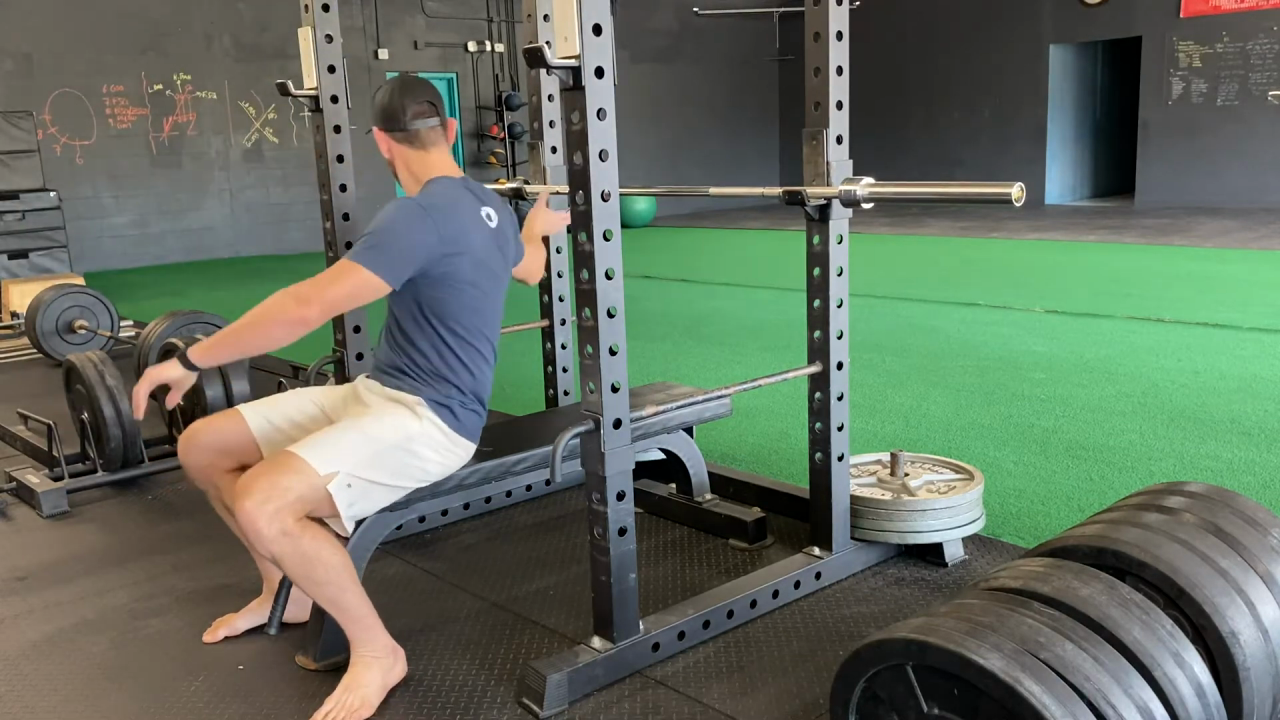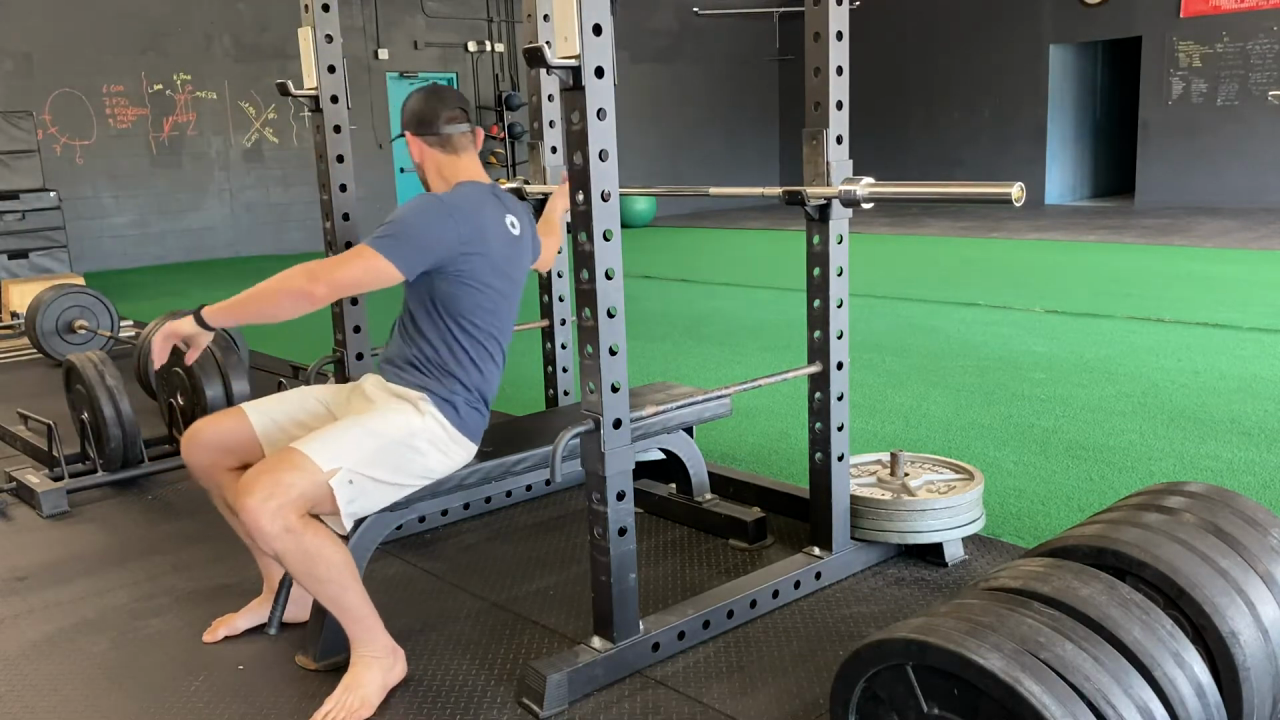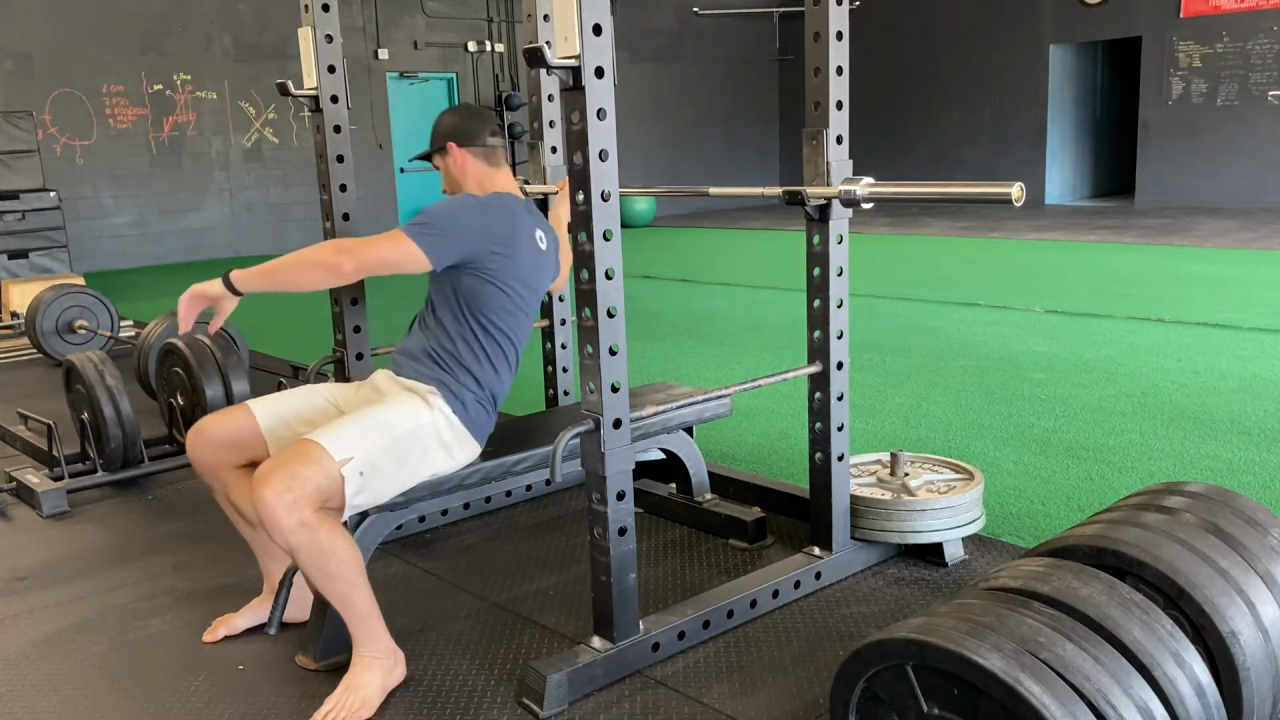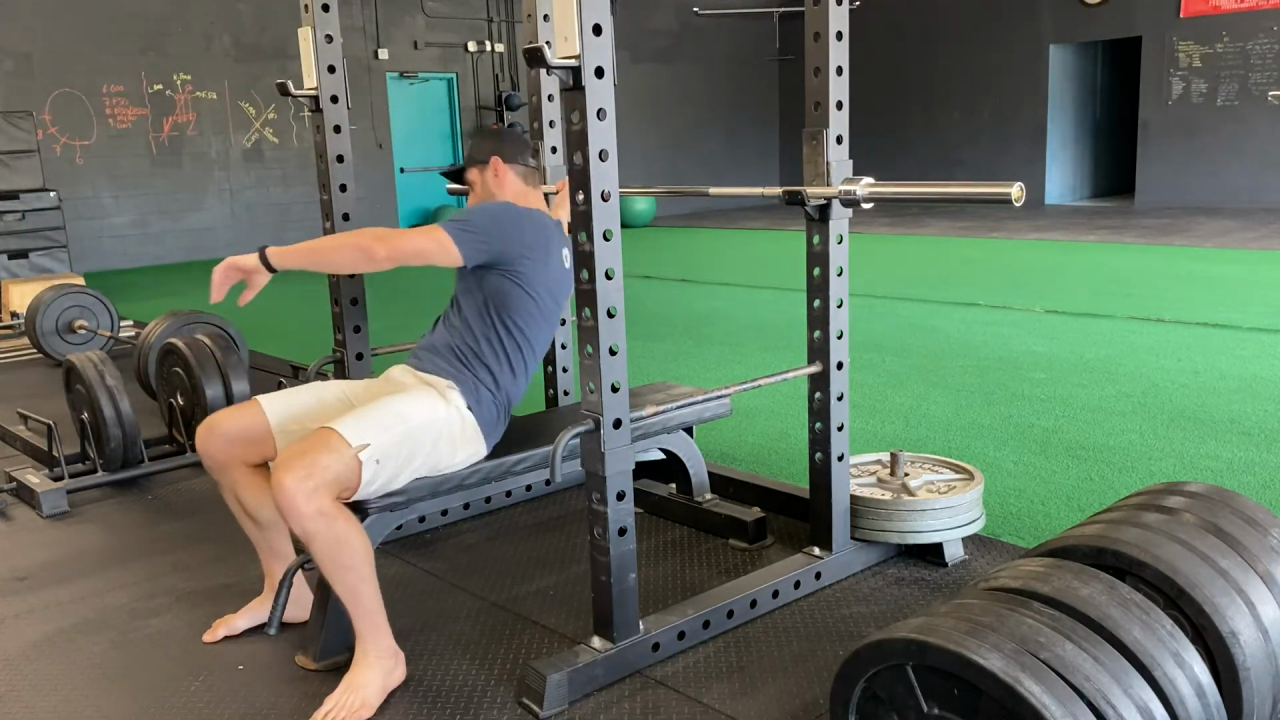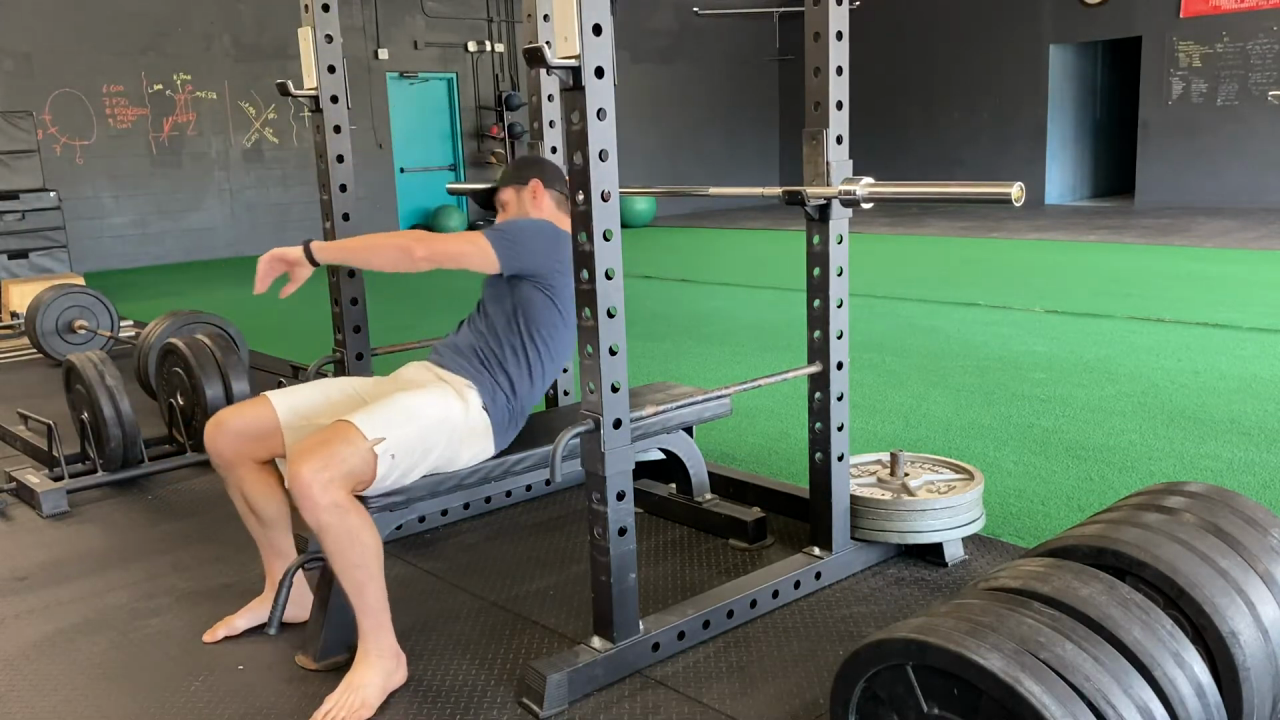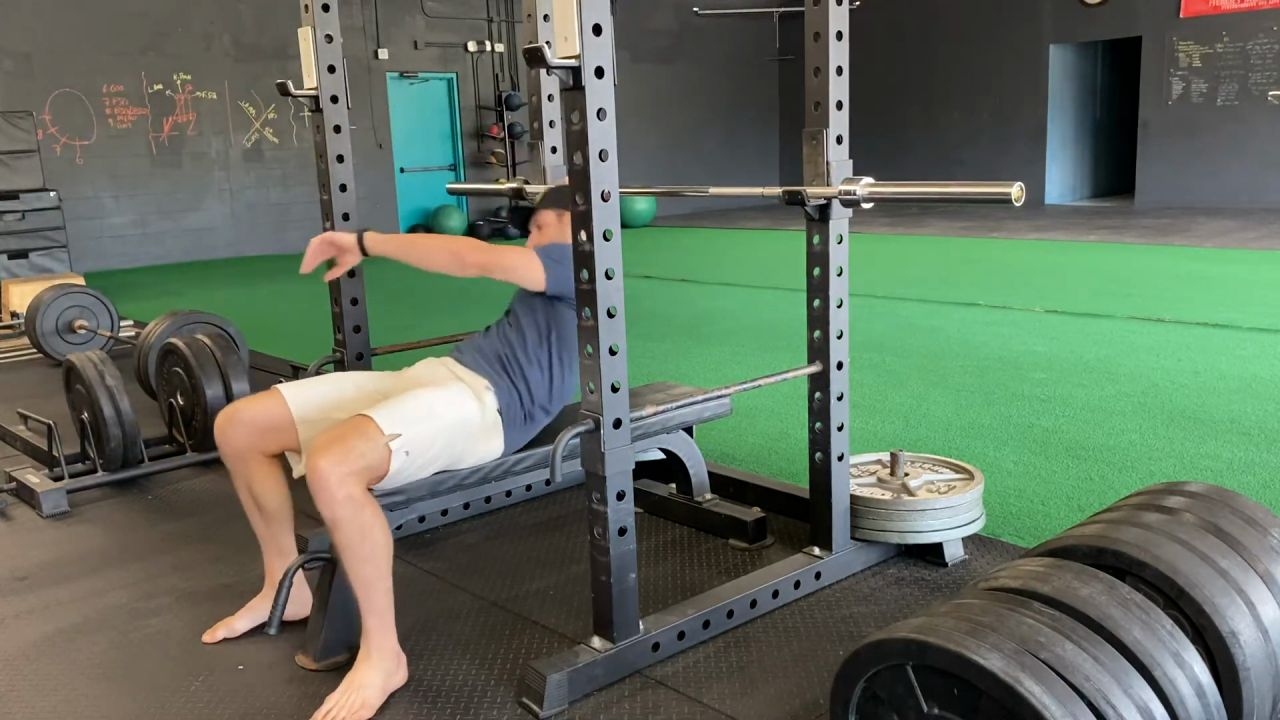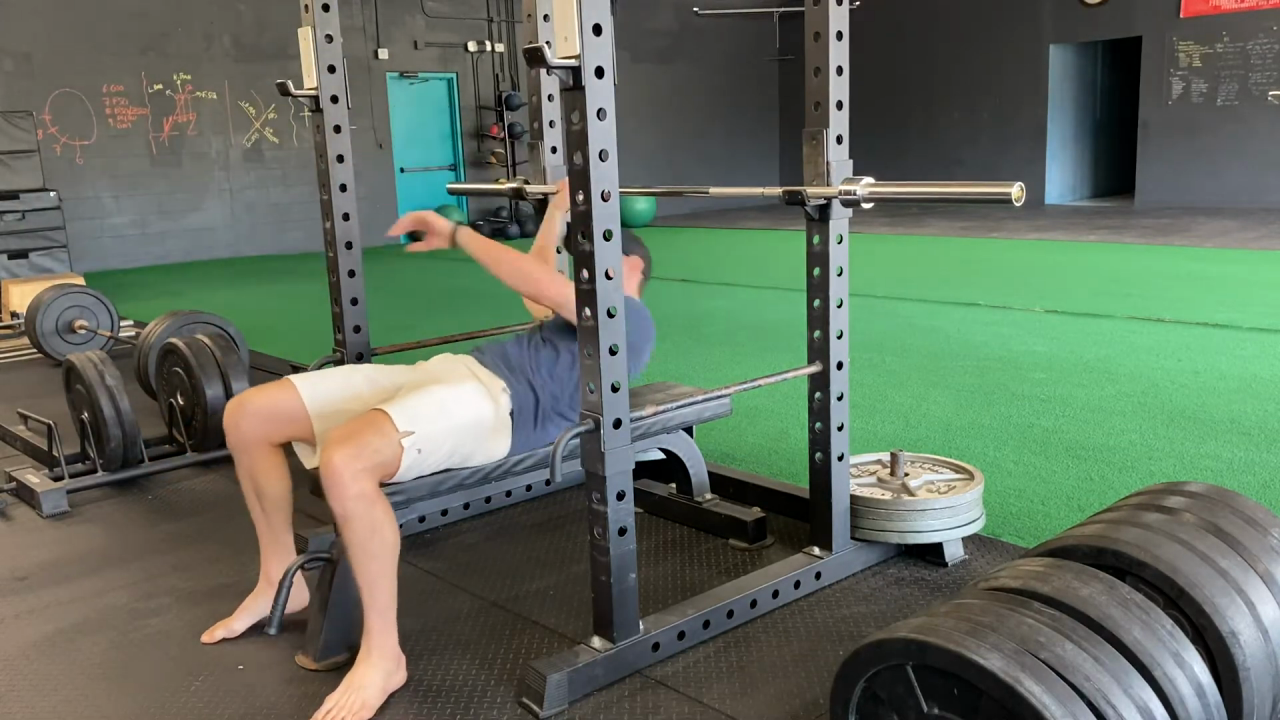
dt=0.2s
person 1, frame 1
left shoulder: (421, 215)
right shoulder: (489, 207)
left elbow: (310, 305)
right elbow: (530, 268)
left wrist: (194, 359)
right wrist: (543, 222)
left hip: (428, 420)
right hip: (377, 394)
left knee: (260, 505)
right knee: (201, 447)
left ankle: (376, 651)
right ankle: (285, 588)
person 1, frame 2
left shoulder: (441, 213)
right shoulder: (511, 214)
left elbow: (321, 284)
right elbow: (544, 253)
left wrist: (206, 319)
right wrist: (561, 197)
left hip: (430, 418)
right hip: (382, 390)
left knee: (264, 501)
right knee: (204, 444)
left ankle: (376, 652)
right ankle: (285, 589)
person 1, frame 3
left shoulder: (474, 213)
right shoulder: (536, 230)
left elbow: (351, 261)
right elbow: (558, 278)
left wrist: (232, 284)
right wrist: (563, 209)
left hip: (437, 413)
right hip: (391, 388)
left knee: (278, 494)
right knee: (209, 441)
left ankle: (377, 654)
right ankle: (286, 587)
person 1, frame 4
left shoulder: (510, 222)
right shoulder: (549, 242)
left elbow: (383, 249)
left wrist: (269, 259)
right wrist: (562, 209)
left hip: (450, 407)
right hip: (404, 383)
left knee: (298, 482)
right knee: (219, 437)
left ankle: (379, 653)
right ankle: (285, 588)
person 1, frame 5
left shoulder: (545, 239)
right shoulder: (560, 261)
left elbow: (423, 251)
left wrist: (314, 254)
right wrist: (568, 197)
left hip: (463, 404)
left knee: (313, 473)
right knee: (227, 433)
left ankle: (381, 654)
right ankle: (285, 586)
person 1, frame 6
right shoulder: (568, 292)
left elbow: (472, 258)
left wrist: (363, 243)
right wrist: (549, 207)
left hip: (479, 407)
left knee: (331, 466)
right knee: (237, 425)
left ankle: (383, 656)
right ankle: (289, 586)
person 1, frame 7
left shoulder: (634, 327)
left elbow: (550, 291)
right elbow: (535, 284)
left wrist: (457, 234)
right wrist: (559, 212)
left hip: (488, 405)
left knee: (344, 462)
right knee: (247, 415)
left ankle: (383, 655)
right ankle: (278, 579)
